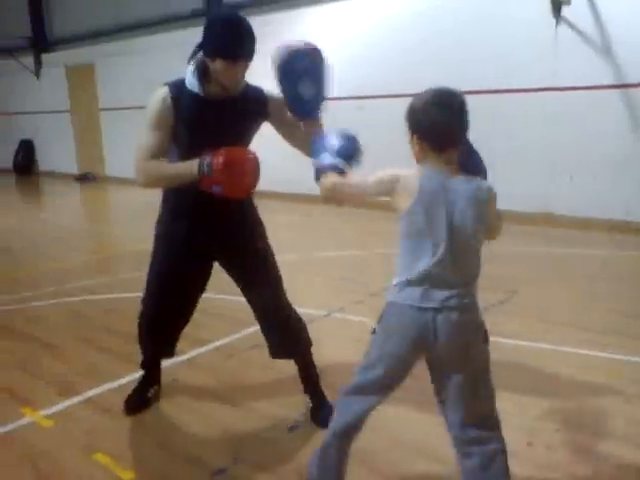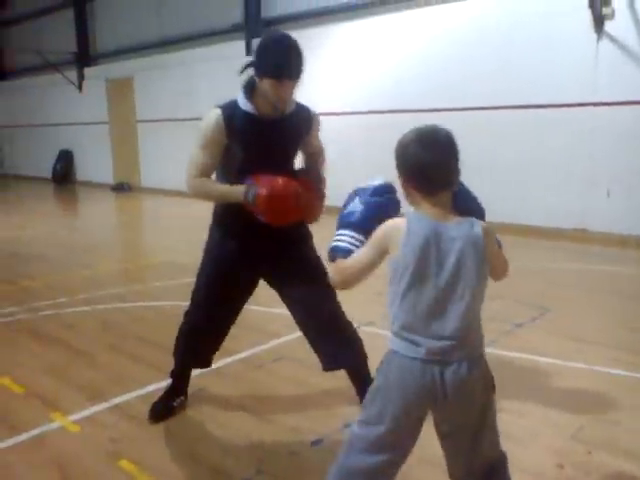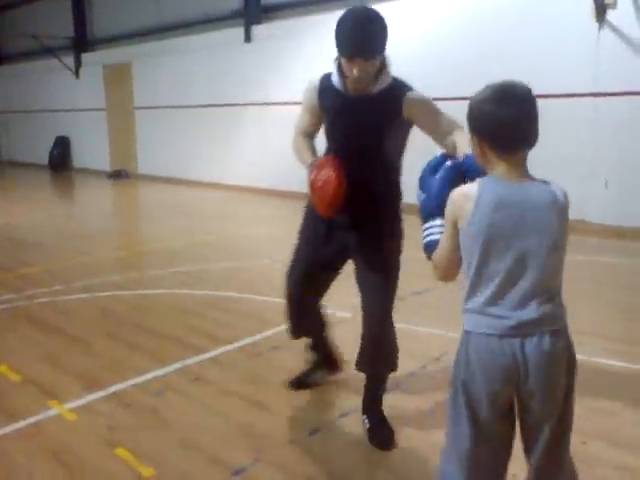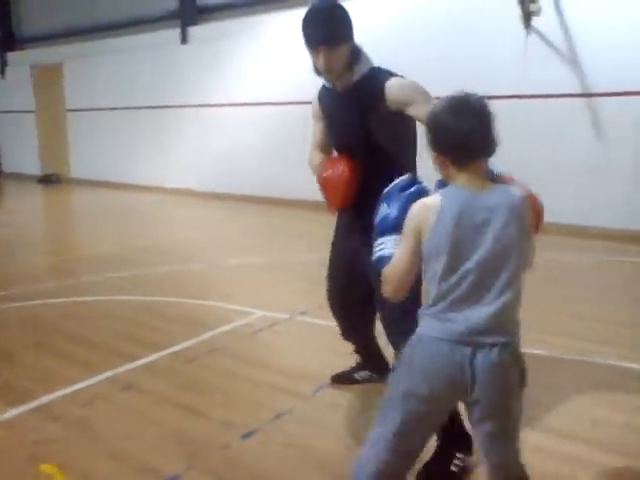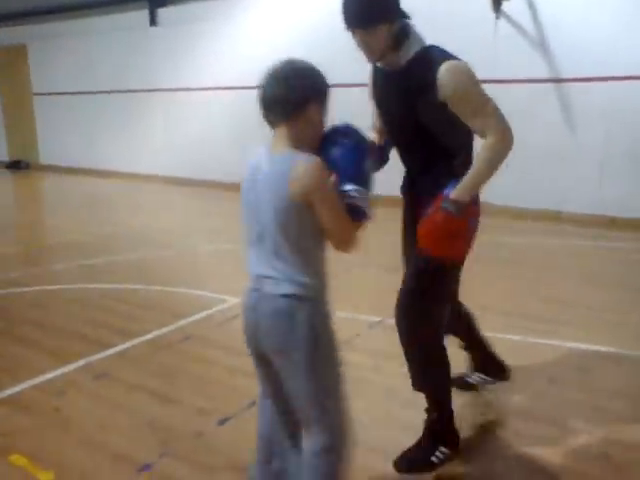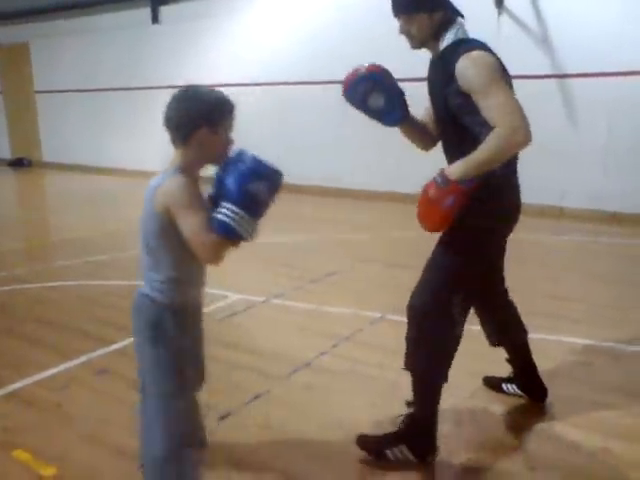
dt=0.4s
person 1, frame 1
left shoulder: (260, 102)
right shoulder: (168, 100)
left elbow: (309, 142)
right elbow: (145, 171)
right wrist: (198, 168)
left hip: (237, 220)
right hip: (182, 223)
left knee: (275, 306)
right knee: (158, 308)
left ankle: (314, 391)
right ankle: (150, 379)
person 1, frame 2
left shoulder: (305, 119)
right shoulder: (223, 121)
left elbow: (313, 163)
right elbow: (196, 182)
left wrist: (312, 187)
right wrist: (242, 192)
left hip: (287, 236)
right hip: (233, 238)
left knee: (327, 316)
right knee: (200, 319)
right ankle: (177, 388)
person 1, frame 3
left shoulder: (404, 101)
right shoulder: (320, 90)
left elbow: (459, 136)
right elbow: (302, 136)
right wrist: (312, 165)
left hip: (377, 221)
right hip: (326, 212)
left knee: (377, 316)
right knee: (299, 292)
left ankle: (372, 408)
right ankle: (323, 359)
person 1, frame 4
left shoulder: (392, 90)
right shoulder: (324, 100)
right elbow: (317, 152)
right wrist: (325, 168)
right hip: (356, 219)
left knee: (402, 322)
right knee: (343, 297)
left ankle: (455, 439)
right ankle: (373, 364)
person 1, frame 5
left shoulder: (445, 72)
right shoulder: (380, 74)
left elbow: (500, 134)
left wrist: (463, 191)
right wrist: (373, 151)
left hip: (447, 207)
right hip: (418, 200)
left knee: (415, 313)
right knee: (435, 296)
left ankle: (443, 434)
right ankle: (486, 362)
person 1, frame 6
left shoulder: (471, 60)
right shoulder: (444, 63)
left elbow: (517, 132)
right elbow: (429, 137)
left wrist: (456, 174)
right wrist: (395, 114)
left hip: (486, 202)
right hip: (485, 200)
left knee: (430, 306)
right knee: (488, 292)
left ankle: (418, 436)
right ankle: (528, 381)
person 2, frame 1
left shoulder: (405, 182)
right shoulder: (481, 193)
left elbow: (332, 189)
left hip: (405, 315)
right hip: (459, 320)
left knee: (354, 404)
right knee: (477, 428)
person 2, frame 2
left shoulder: (396, 231)
right shoulder: (480, 234)
left elbow: (339, 278)
right elbow: (499, 272)
left hip: (406, 367)
right hip: (465, 370)
person 2, frame 3
left shoulder: (463, 198)
right shoulder: (557, 199)
left elbow: (443, 271)
left wrist: (435, 215)
left hip: (484, 345)
right hip: (546, 346)
person 2, frame 4
left shoulder: (424, 211)
right shoulder: (519, 203)
left elbow: (392, 288)
left wrist: (390, 234)
left hip: (433, 351)
right hip: (495, 355)
left knee: (388, 445)
person 2, frame 5
left shoulder: (256, 164)
right shoulder: (309, 169)
right elbow: (345, 240)
right wrist: (351, 182)
left hip: (258, 304)
right hip: (297, 310)
left knee: (279, 409)
right knee: (324, 428)
person 2, frame 6
left shoulder: (183, 180)
right shoulder: (176, 186)
left elbow: (205, 237)
right elbow: (211, 251)
left wrist: (234, 194)
right wrist: (243, 200)
left hip: (179, 304)
right hip: (163, 311)
left knee: (183, 389)
right knee: (173, 414)
